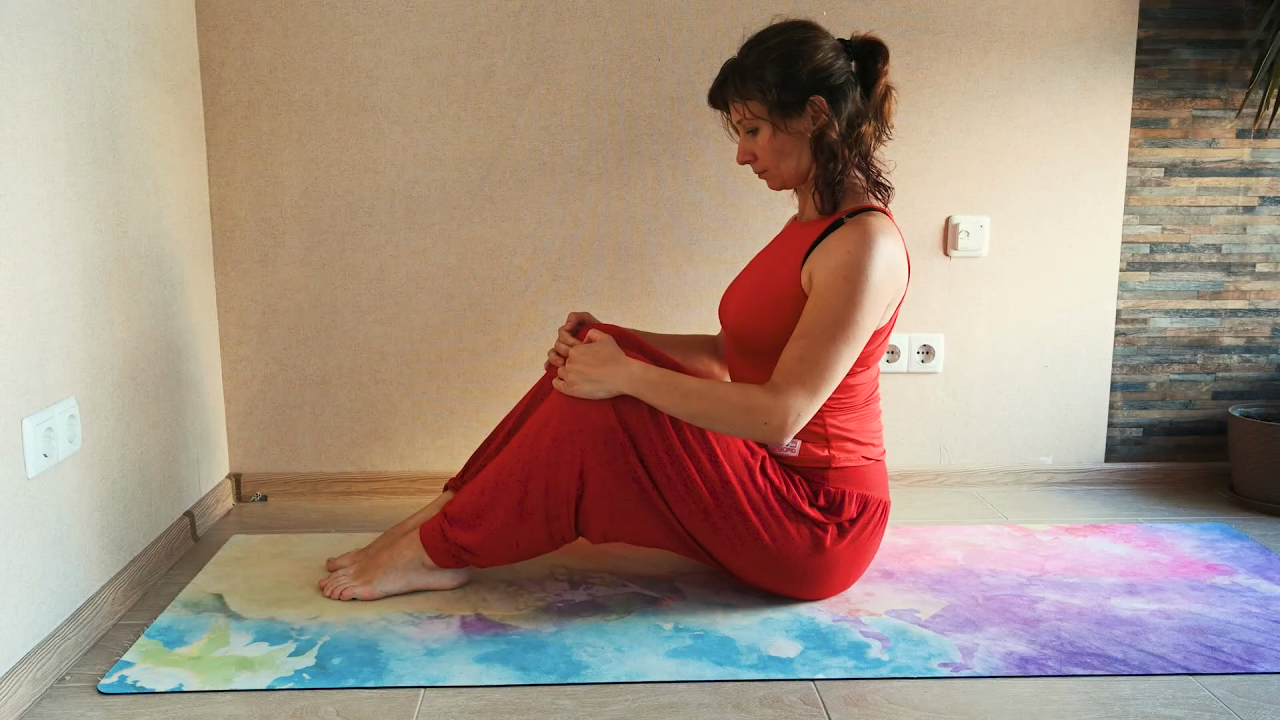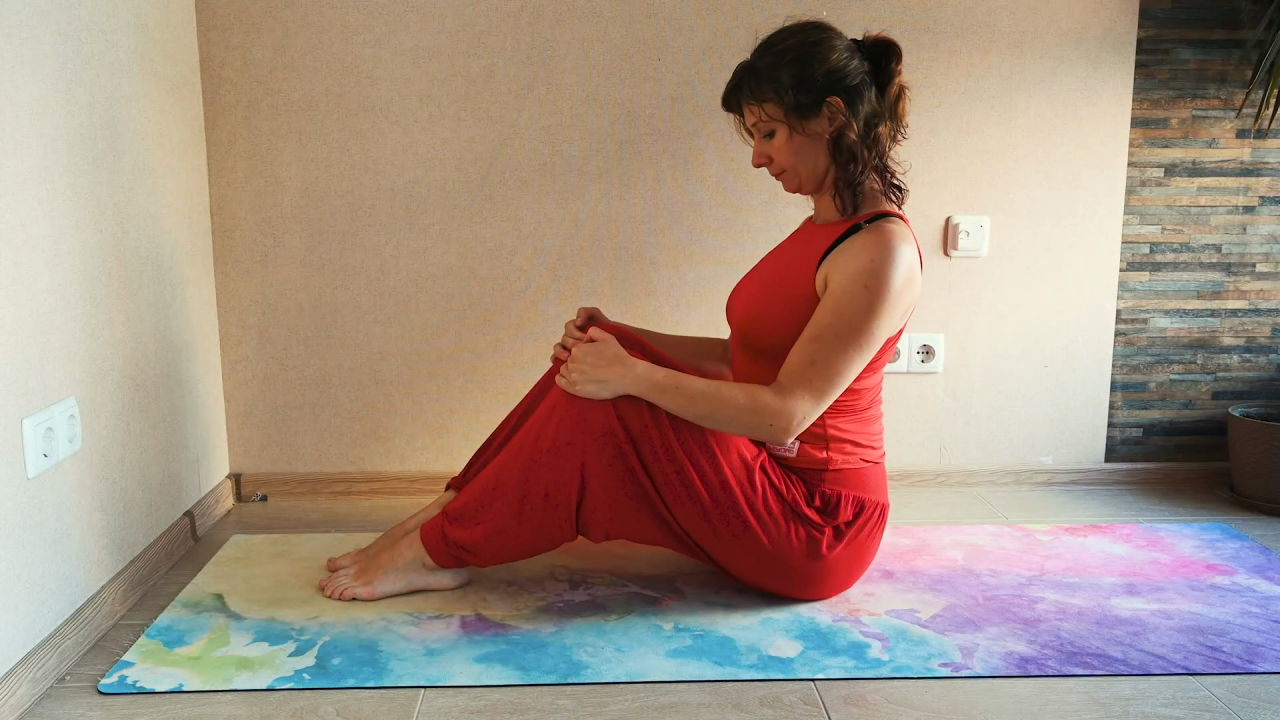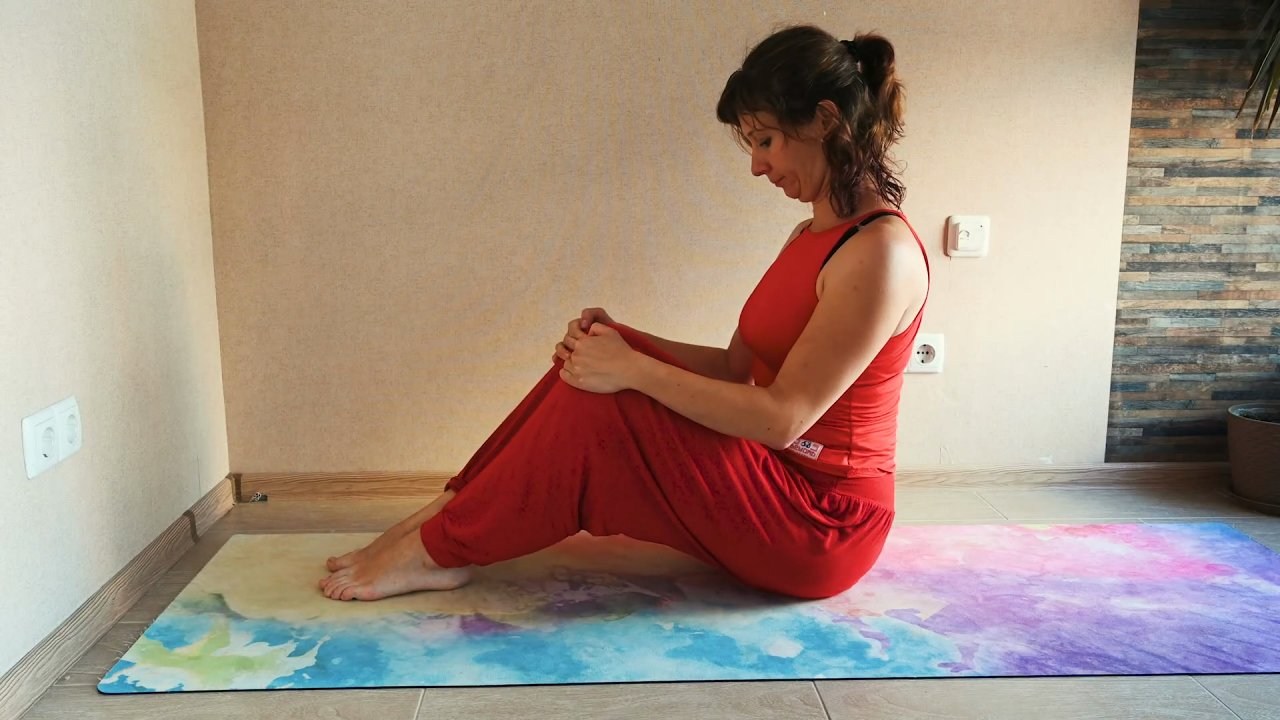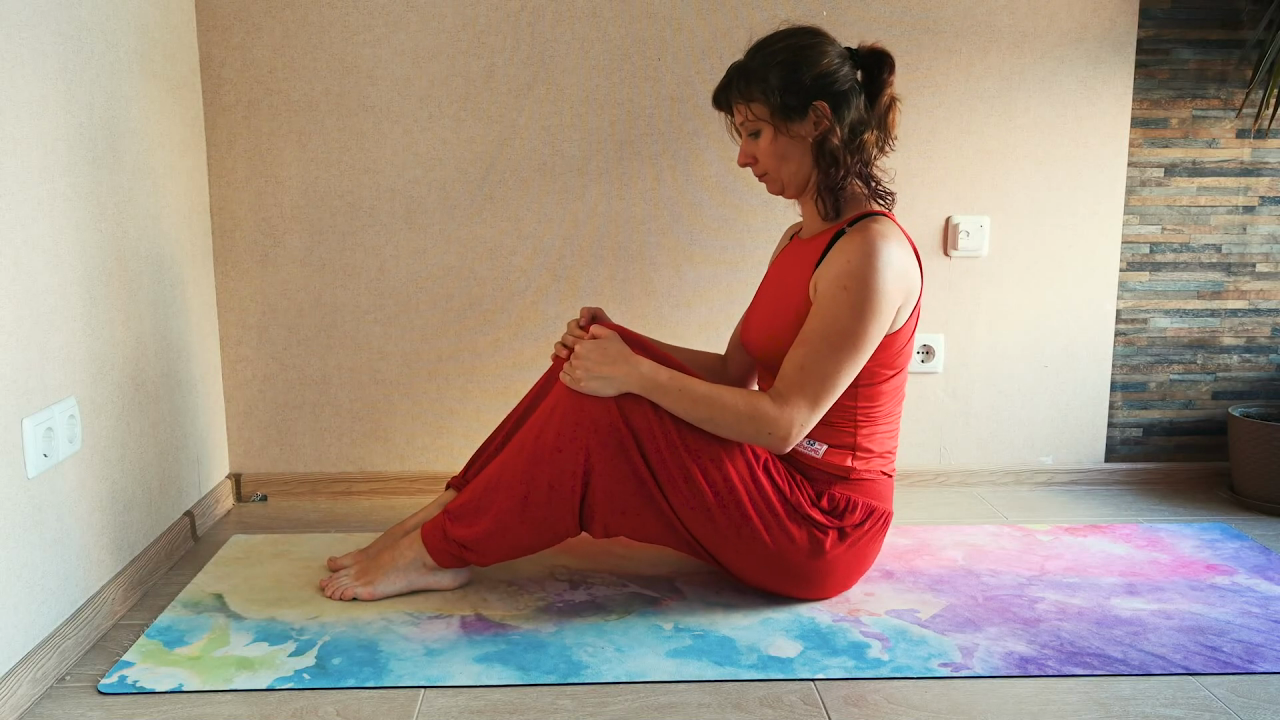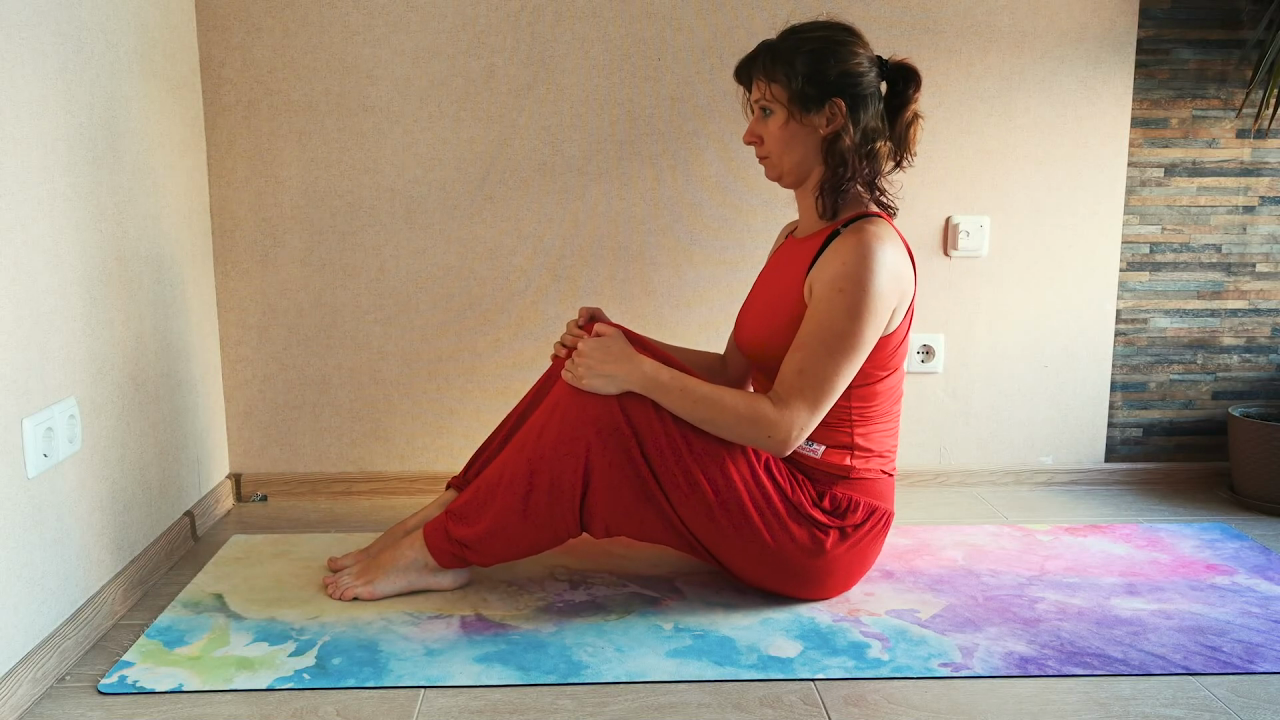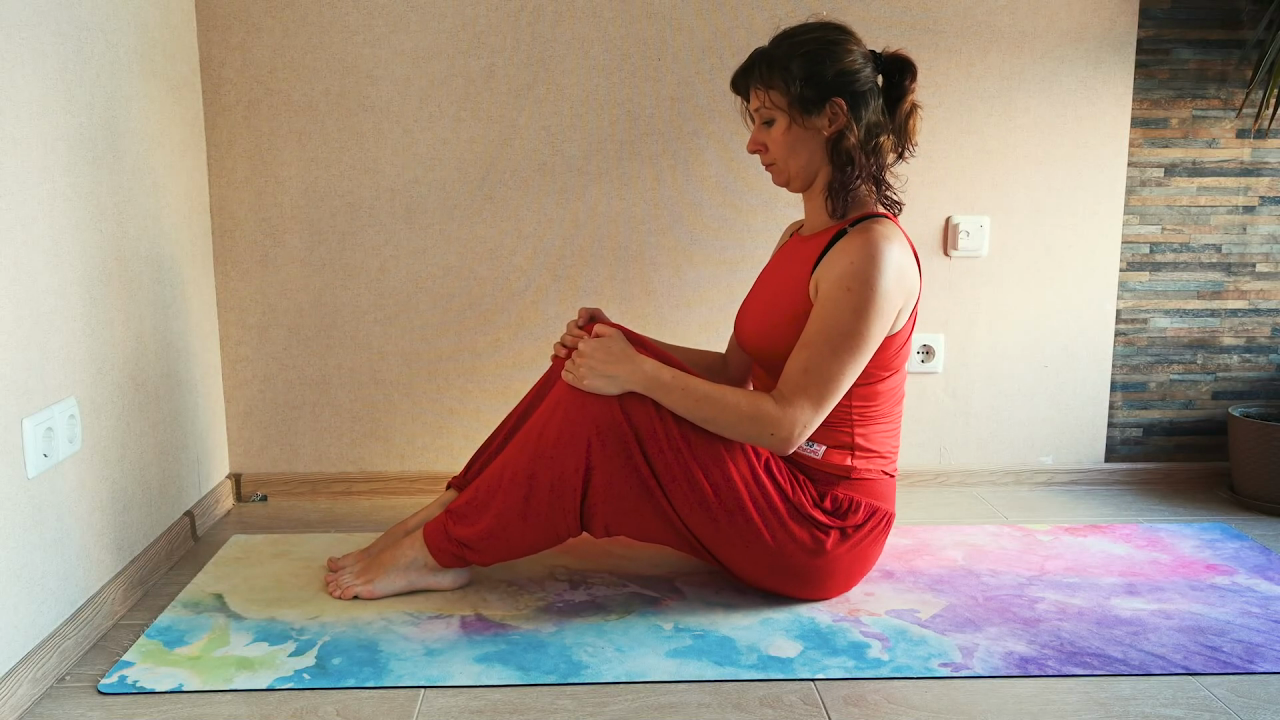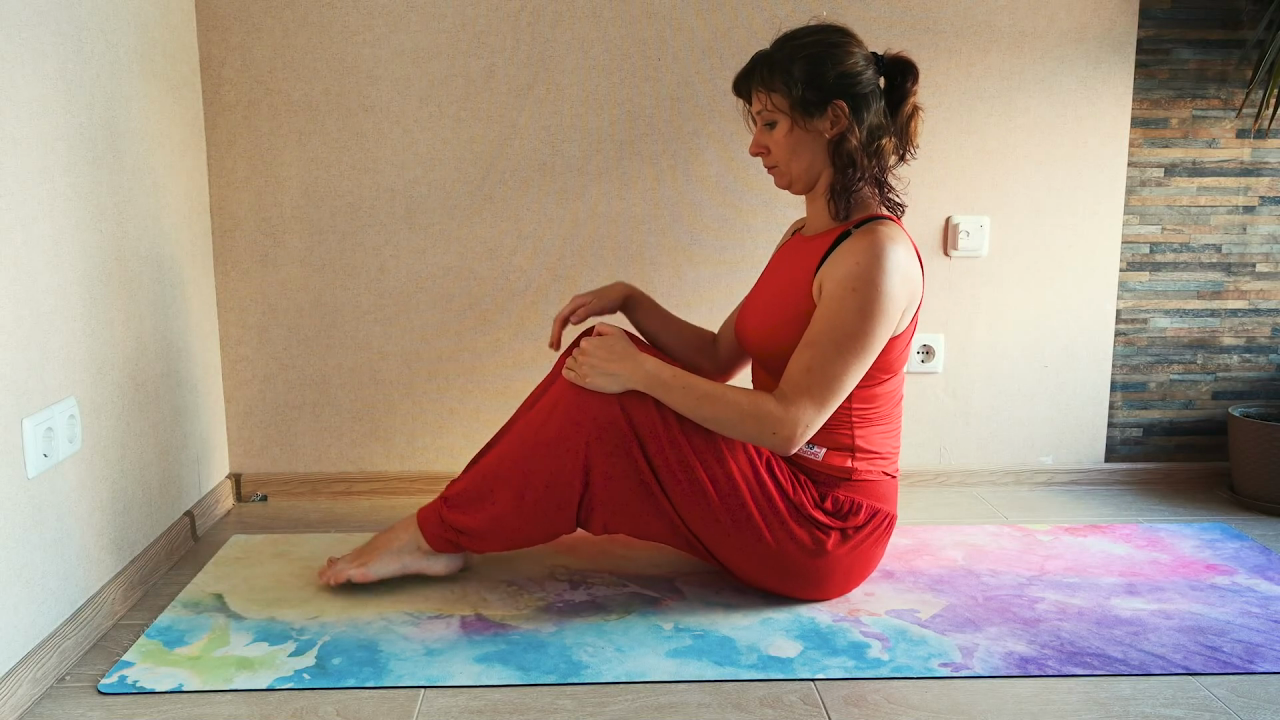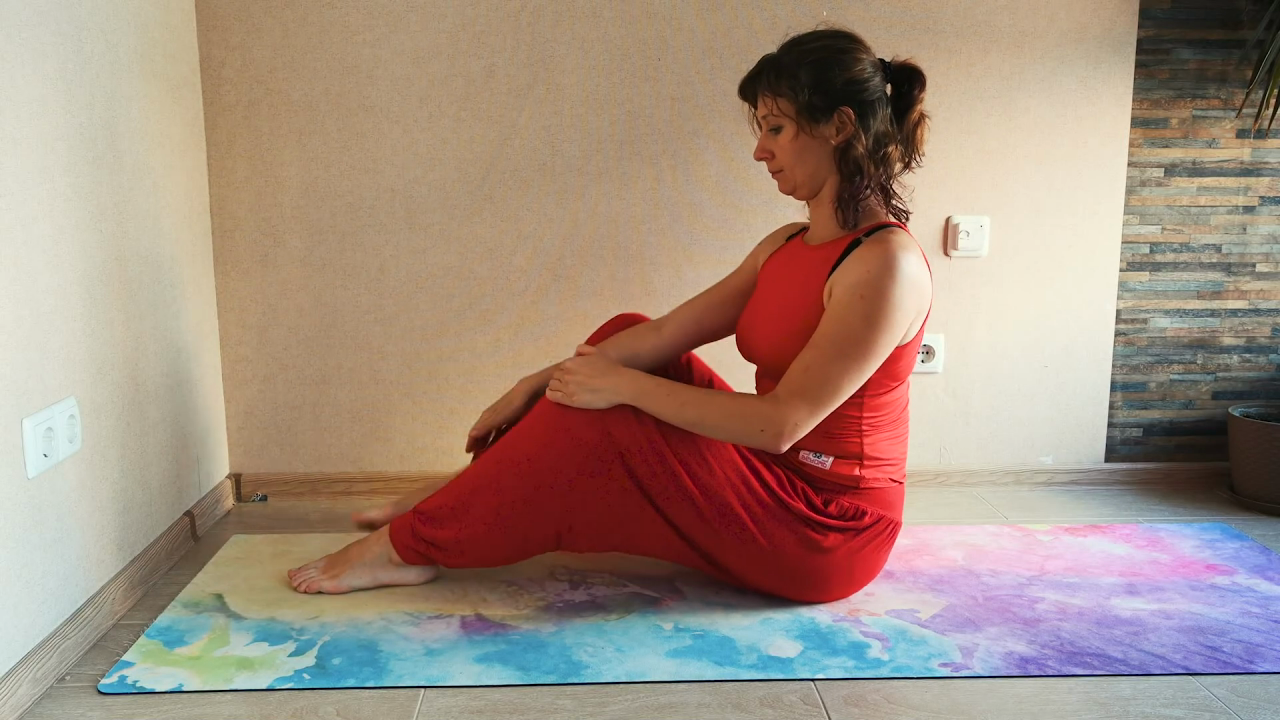
dt=0.5s
person 1, frame 1
left shoulder: (864, 245)
right shoulder: (811, 226)
left elbow: (780, 414)
right elbow: (730, 354)
left wrist: (627, 374)
right wrist: (608, 345)
left hip: (817, 529)
right hip: (774, 486)
left knee: (603, 406)
right knee: (593, 357)
left ankle: (439, 551)
right ankle: (451, 513)
person 1, frame 2
left shoulder: (881, 251)
right shoulder: (824, 231)
left elbow: (785, 414)
right elbow: (741, 358)
left wrist: (631, 373)
right wrist: (617, 342)
left hip: (815, 529)
right hip: (774, 483)
left knee: (599, 405)
right knee: (594, 364)
left ankle: (436, 552)
right ankle: (448, 516)
person 1, frame 3
left shoulder: (881, 253)
right shoulder: (812, 236)
left elbow: (783, 416)
right elbow: (737, 367)
left wrist: (633, 369)
right wrist: (621, 344)
left hip: (819, 530)
right hip: (778, 486)
left knee: (601, 400)
right knee: (594, 365)
left ankle: (438, 550)
right ankle: (449, 516)
person 1, frame 4
left shoulder: (870, 251)
right shoulder: (801, 240)
left elbow: (783, 421)
right elbow: (732, 372)
left wrist: (635, 372)
right wrist: (617, 349)
left hip: (820, 530)
right hip: (778, 488)
left knee: (601, 401)
right knee: (594, 363)
left ankle: (436, 552)
right ankle: (448, 515)
person 1, frame 5
left shoulder: (865, 252)
right shoulder: (798, 239)
left elbow: (784, 425)
right elbow: (732, 374)
left wrist: (636, 372)
right wrist: (622, 347)
left hip: (821, 529)
right hip: (780, 493)
left knee: (602, 403)
right knee: (595, 360)
left ankle: (440, 551)
right ankle: (452, 513)
person 1, frame 6
left shoulder: (872, 253)
right shoulder: (802, 238)
left elbow: (787, 424)
right elbow: (733, 373)
left wrist: (638, 373)
right wrist: (620, 347)
left hip: (819, 530)
right hip: (776, 488)
left knee: (601, 403)
right knee: (595, 364)
left ankle: (440, 552)
right ankle: (452, 512)
person 1, frame 7
left shoulder: (876, 255)
right shoulder: (805, 238)
left elbow: (790, 423)
right elbow: (718, 359)
left wrist: (640, 371)
right wrist: (629, 300)
left hip: (822, 531)
right hip: (779, 488)
left knee: (603, 403)
right knee: (600, 363)
left ankle: (439, 536)
right ankle: (458, 514)
person 1, frame 8
left shoulder: (888, 264)
right shoulder: (787, 247)
left elbow: (780, 424)
right elbow: (664, 336)
left wrist: (623, 386)
right wrist: (538, 385)
left hip: (823, 537)
right hip: (780, 483)
left knee: (588, 423)
right knee: (628, 333)
left ankle: (409, 547)
right ankle: (489, 479)
